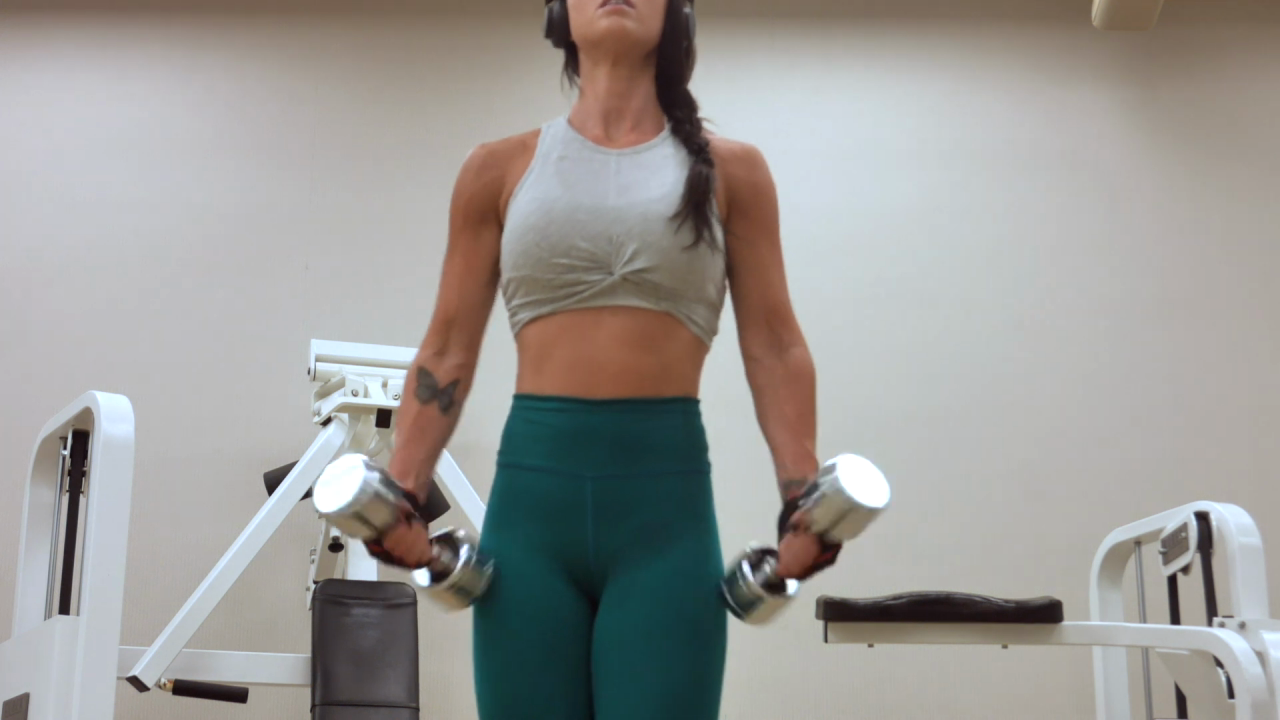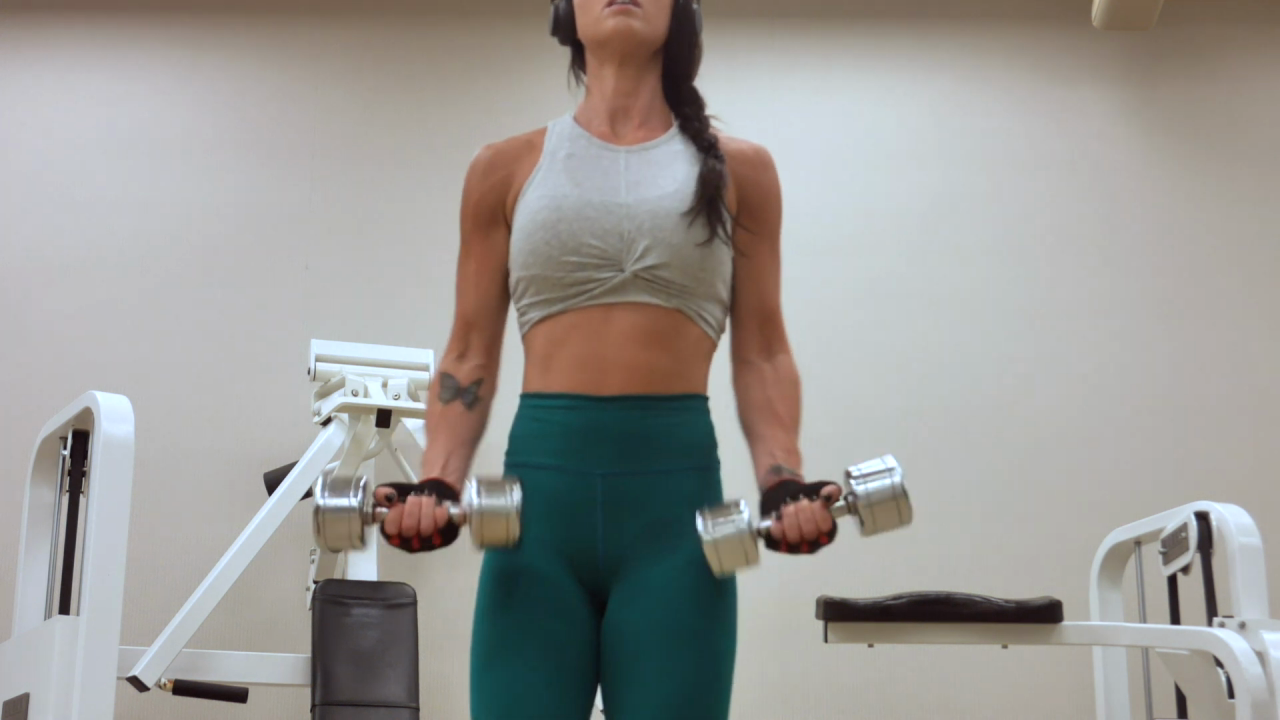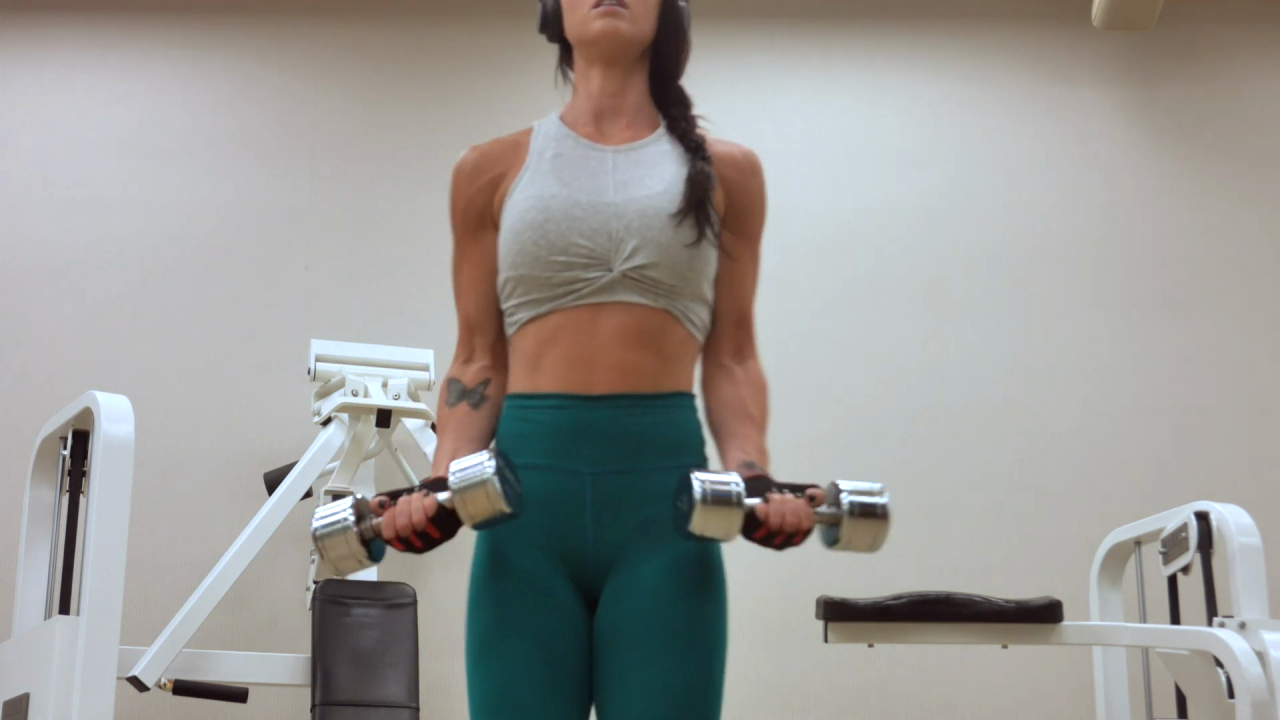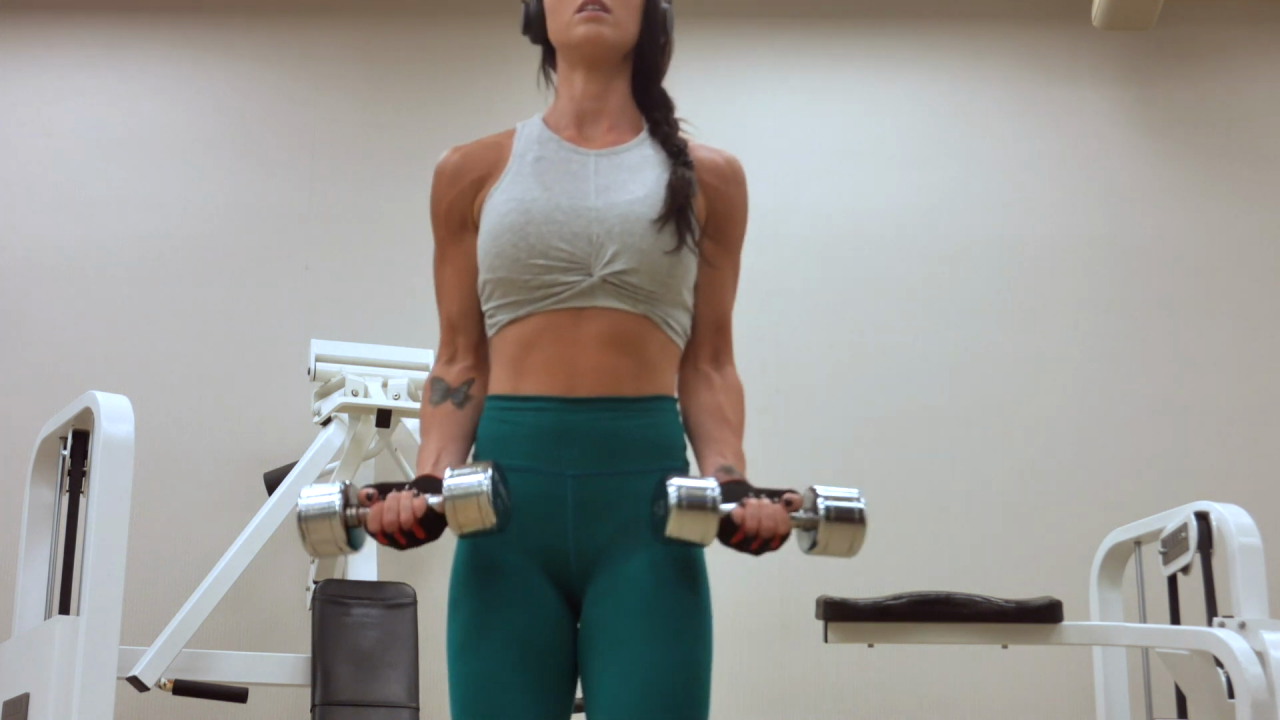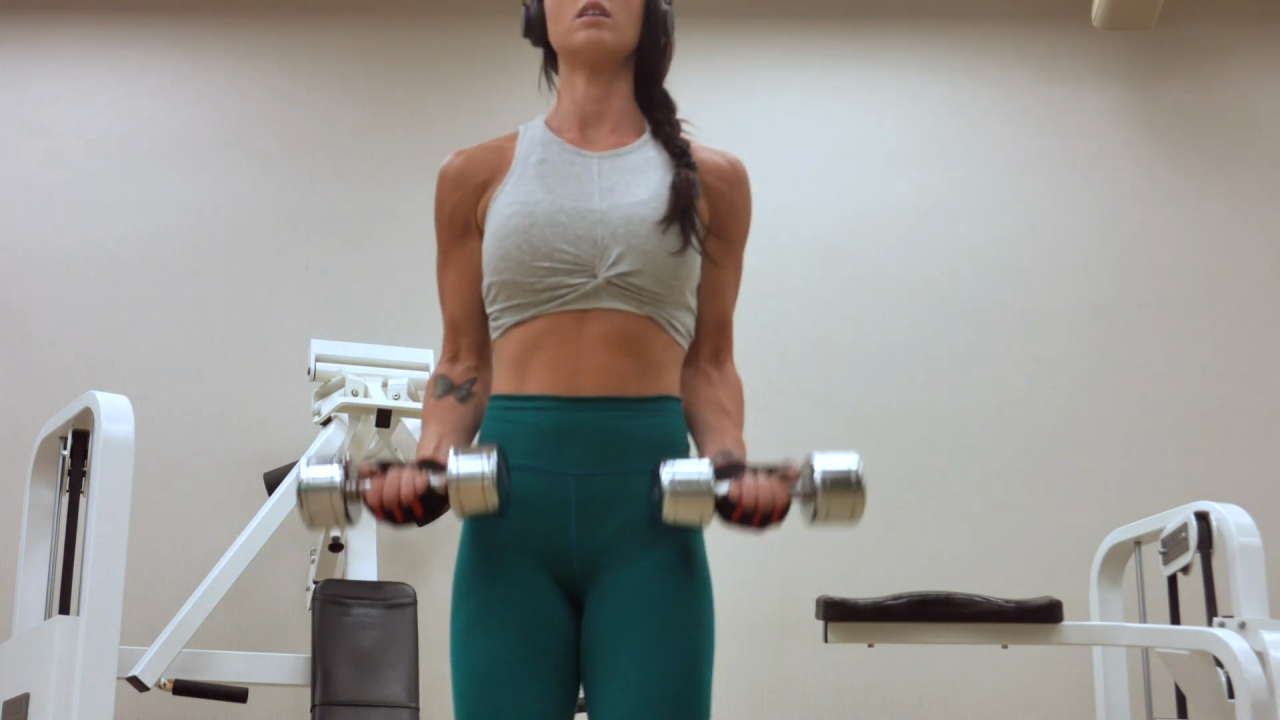
dt=0.2s
person 1, frame 1
left shoulder: (730, 169)
right shoulder: (499, 169)
left elbow: (774, 348)
right elbow: (448, 350)
left wrist: (802, 495)
right wrist: (401, 493)
left hip: (666, 498)
right hip: (532, 493)
person 1, frame 2
left shoulder: (737, 169)
right shoulder: (505, 170)
left elbow: (762, 352)
right elbow: (470, 355)
left wrist: (782, 481)
right wrist: (437, 482)
left hip: (674, 492)
right hip: (541, 487)
person 1, frame 3
left shoulder: (724, 171)
right shoulder: (491, 171)
left elbow: (732, 358)
right elbow: (479, 360)
left wrist: (755, 480)
right wrist: (442, 484)
left hip: (663, 491)
right hip: (529, 489)
person 1, frame 4
left shoulder: (708, 177)
right shoulder: (472, 172)
left elbow: (707, 365)
right elbow: (461, 360)
left wrist: (731, 483)
right wrist: (428, 482)
left hip: (644, 498)
right hip: (510, 495)
person 1, frame 5
left shoulder: (710, 178)
right shoulder: (476, 175)
left elbow: (709, 361)
right elbow: (464, 359)
left wrist: (731, 467)
right wrist: (429, 464)
left hip: (649, 501)
right hip: (512, 498)
